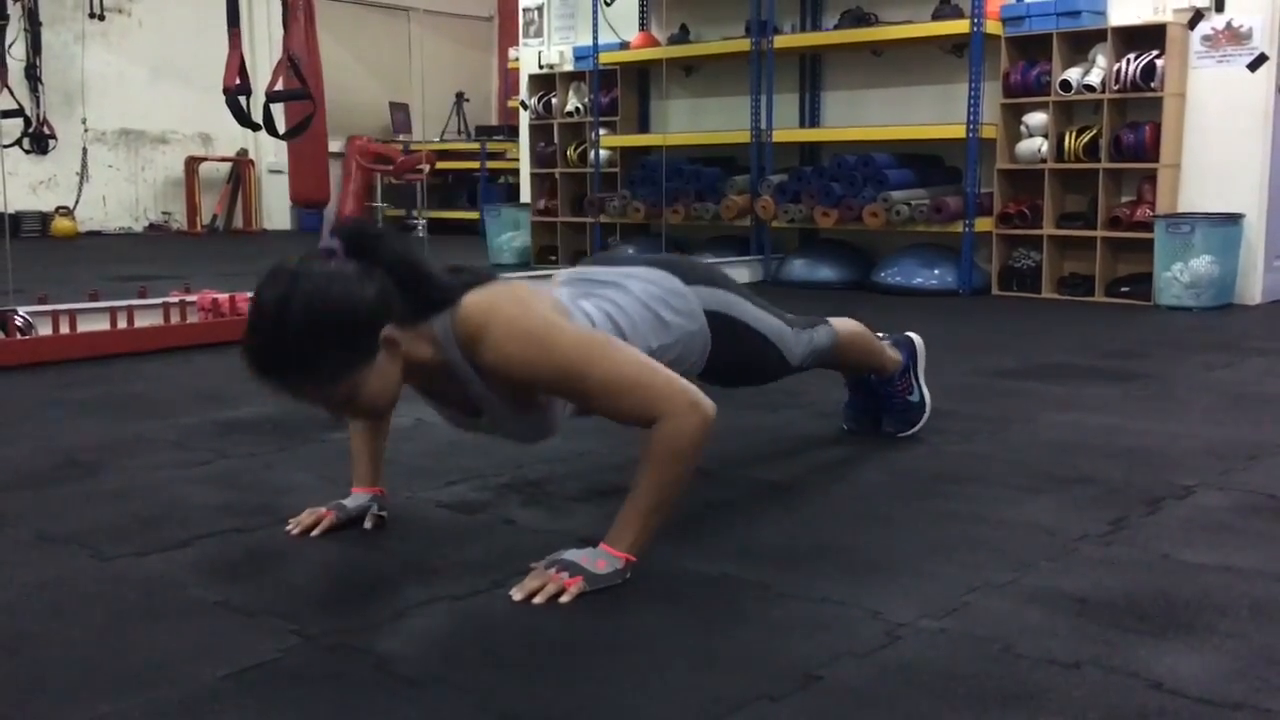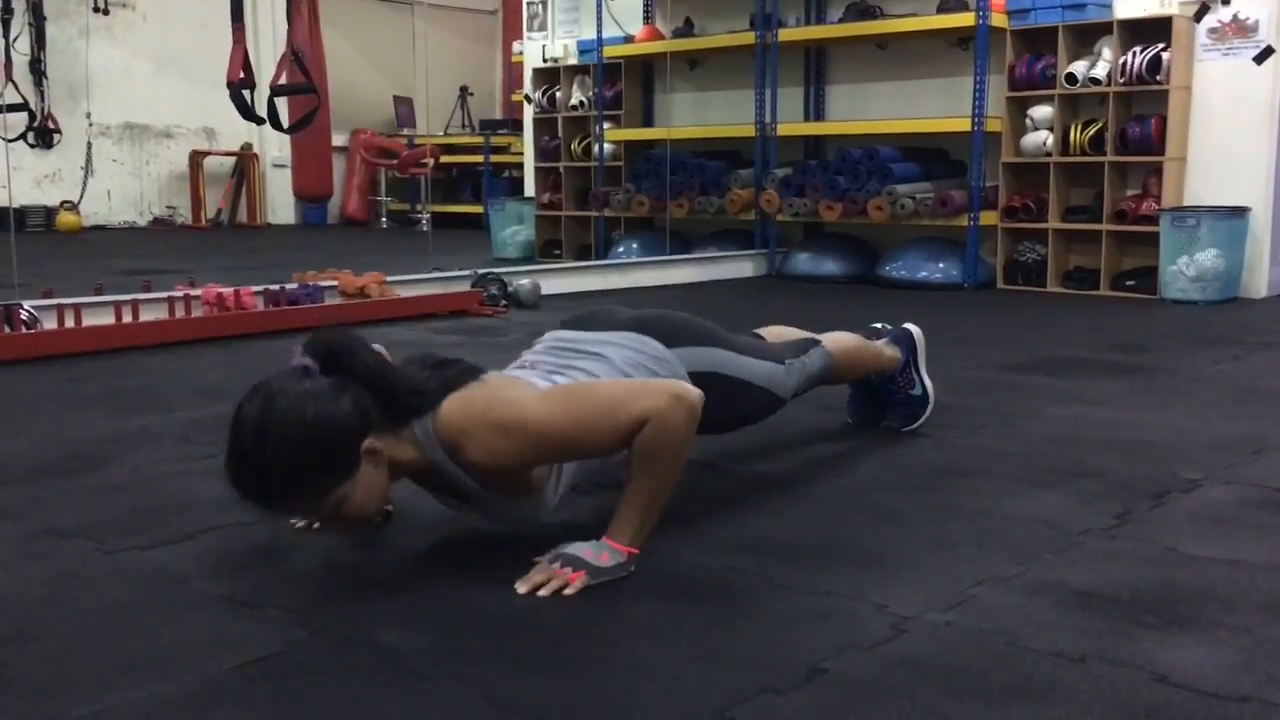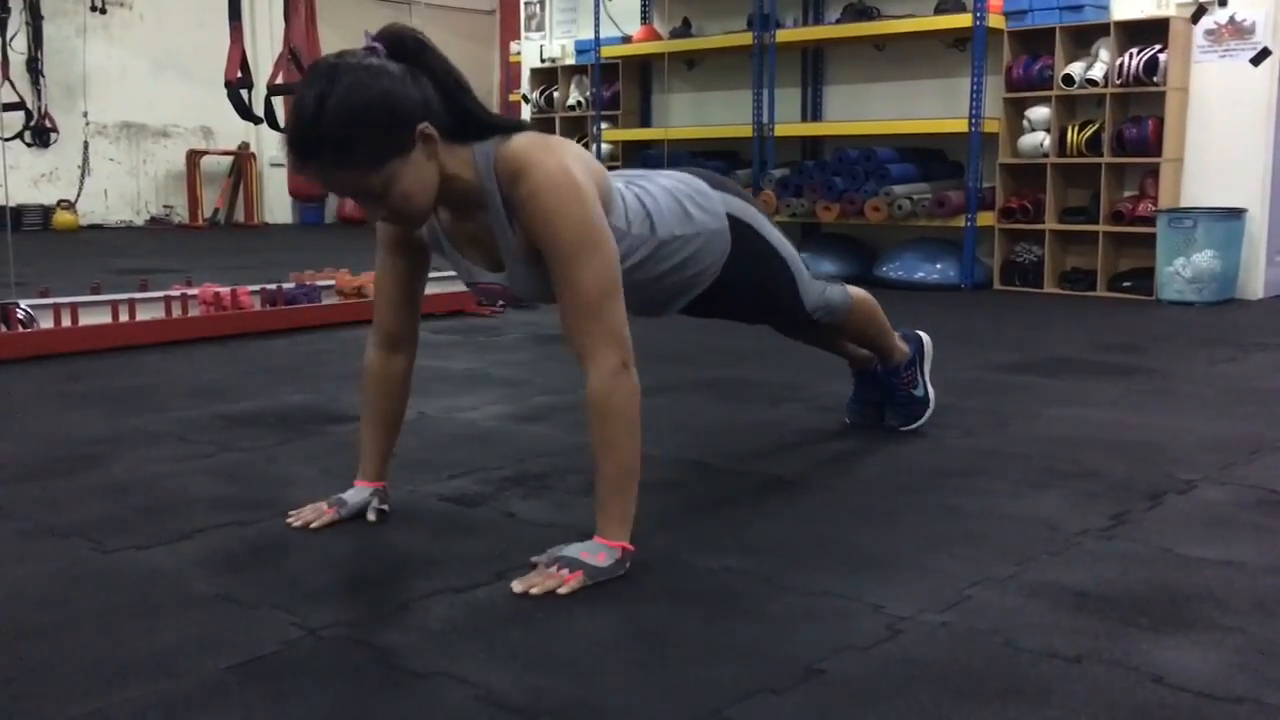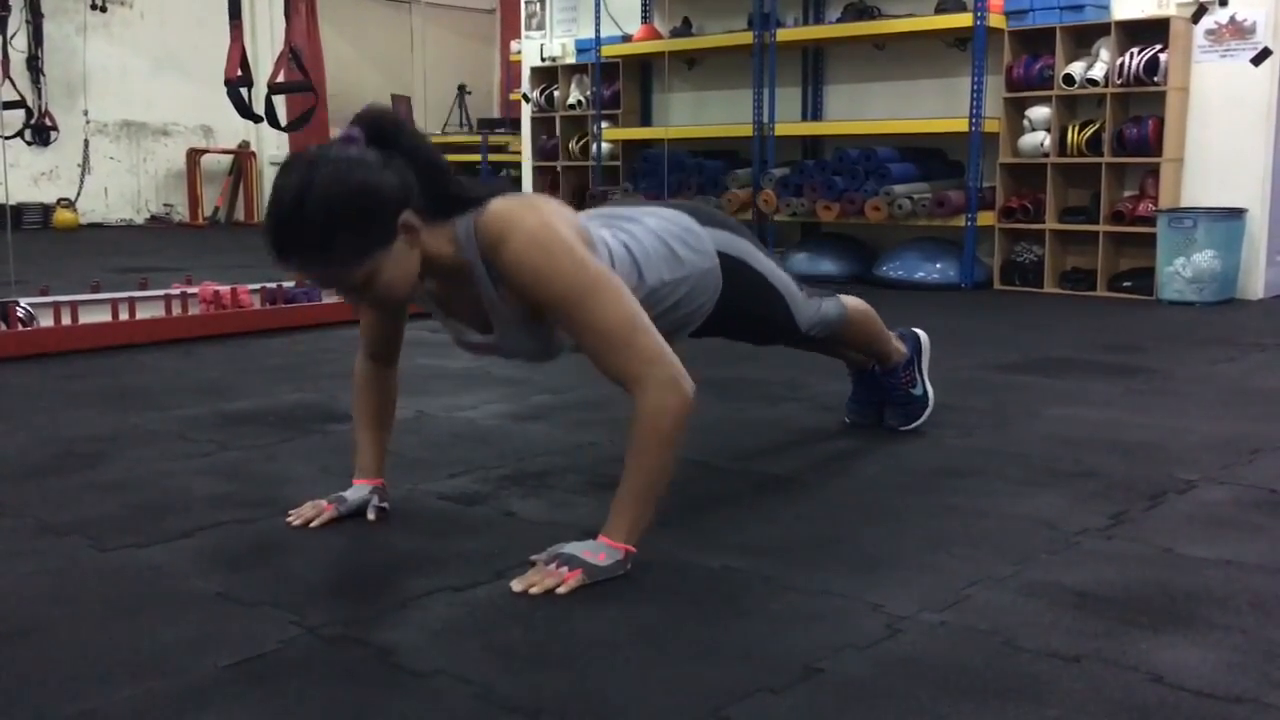
dt=0.5s
person 1, frame 1
left shoulder: (503, 335)
right shoulder: (385, 326)
left elbow: (688, 413)
left wrist: (615, 550)
right wrist: (364, 488)
left hip: (682, 314)
right hip: (602, 295)
left knee: (798, 347)
right knee: (786, 346)
left ankle: (892, 361)
right ankle: (868, 386)
person 1, frame 2
left shoulder: (480, 433)
right shoulder: (369, 405)
left elbow: (678, 403)
right elbow: (363, 349)
left wrist: (619, 546)
right wrist: (364, 501)
left hip: (667, 365)
right hip: (584, 348)
left knee: (790, 373)
right knee: (762, 349)
left ankle: (891, 352)
right ankle: (879, 350)
person 1, frame 3
left shoulder: (542, 177)
right shoulder: (411, 195)
left elbow: (610, 365)
right elbow: (390, 345)
left wrist: (611, 544)
right wrist: (368, 485)
left hip: (710, 233)
right hip: (654, 263)
left knee: (809, 310)
right knee: (790, 325)
left ankle: (901, 357)
right ankle: (868, 372)
person 1, frame 4
left shoulder: (524, 241)
right shoulder: (393, 245)
left elbow: (665, 389)
right elbow: (376, 359)
left wrist: (613, 545)
right wrist: (368, 481)
left hip: (699, 261)
right hip: (625, 247)
left knee: (809, 323)
right knee: (795, 334)
left ankle: (901, 356)
right ankle: (869, 375)
